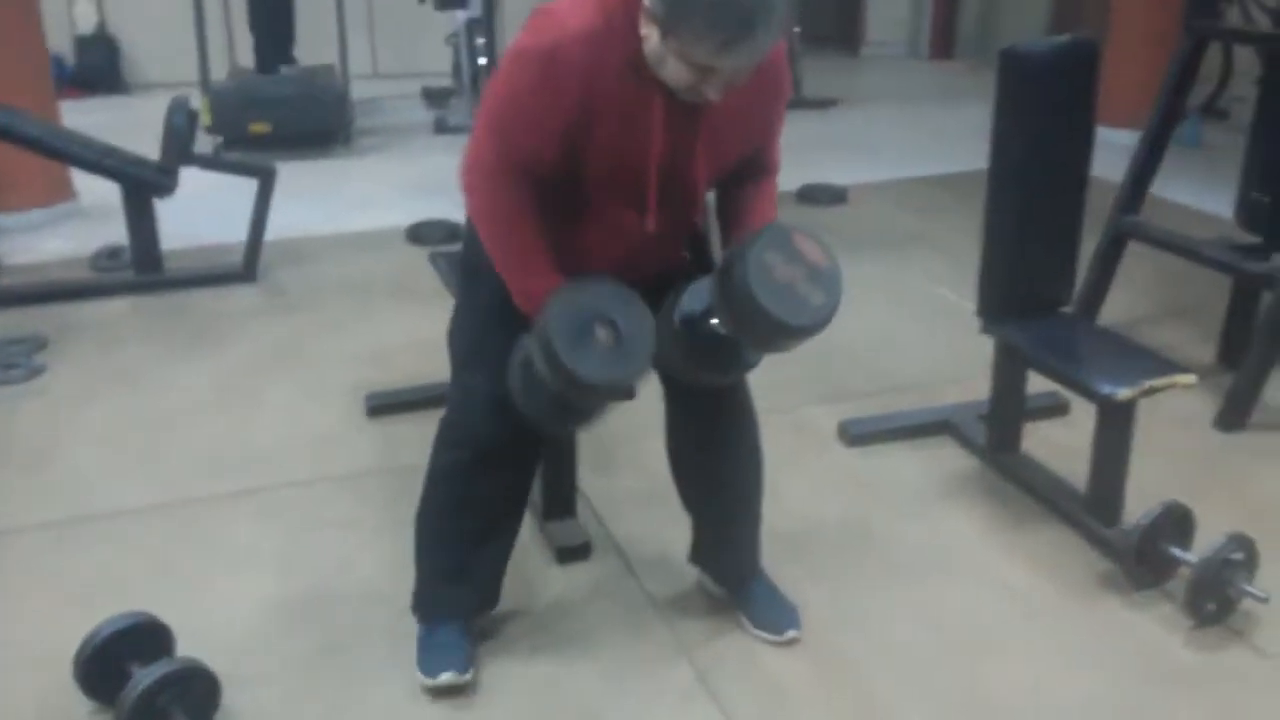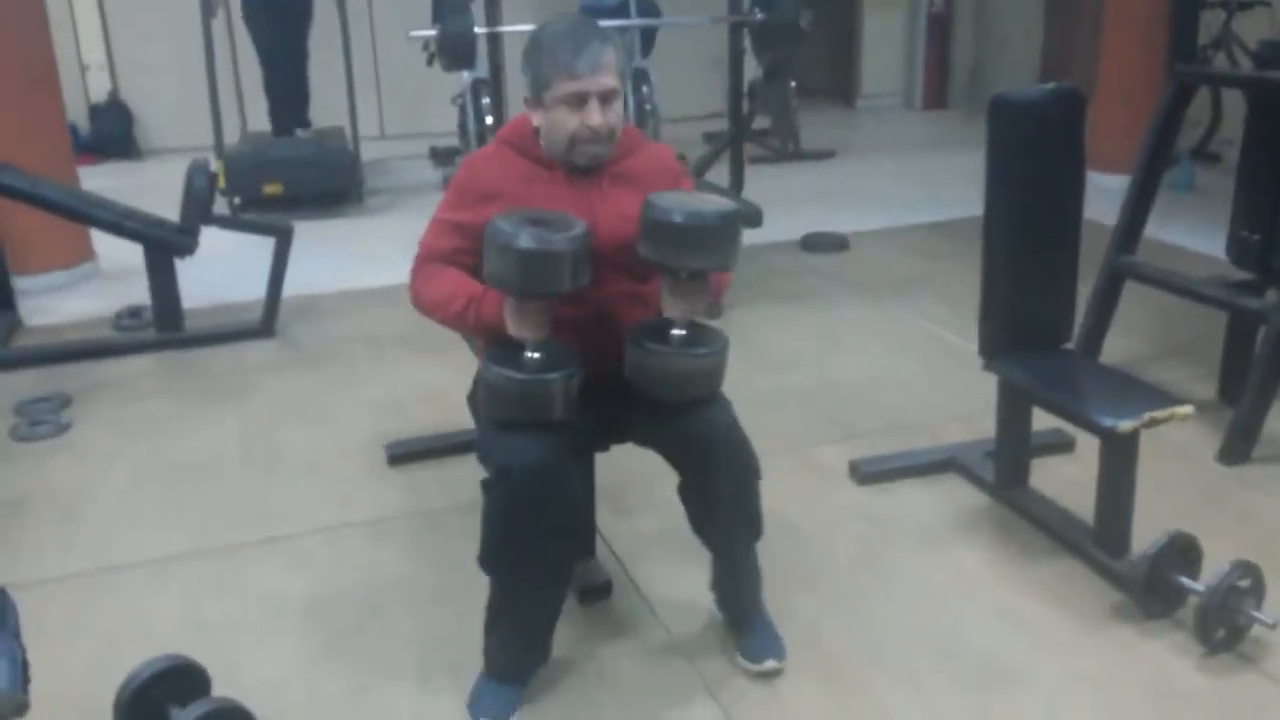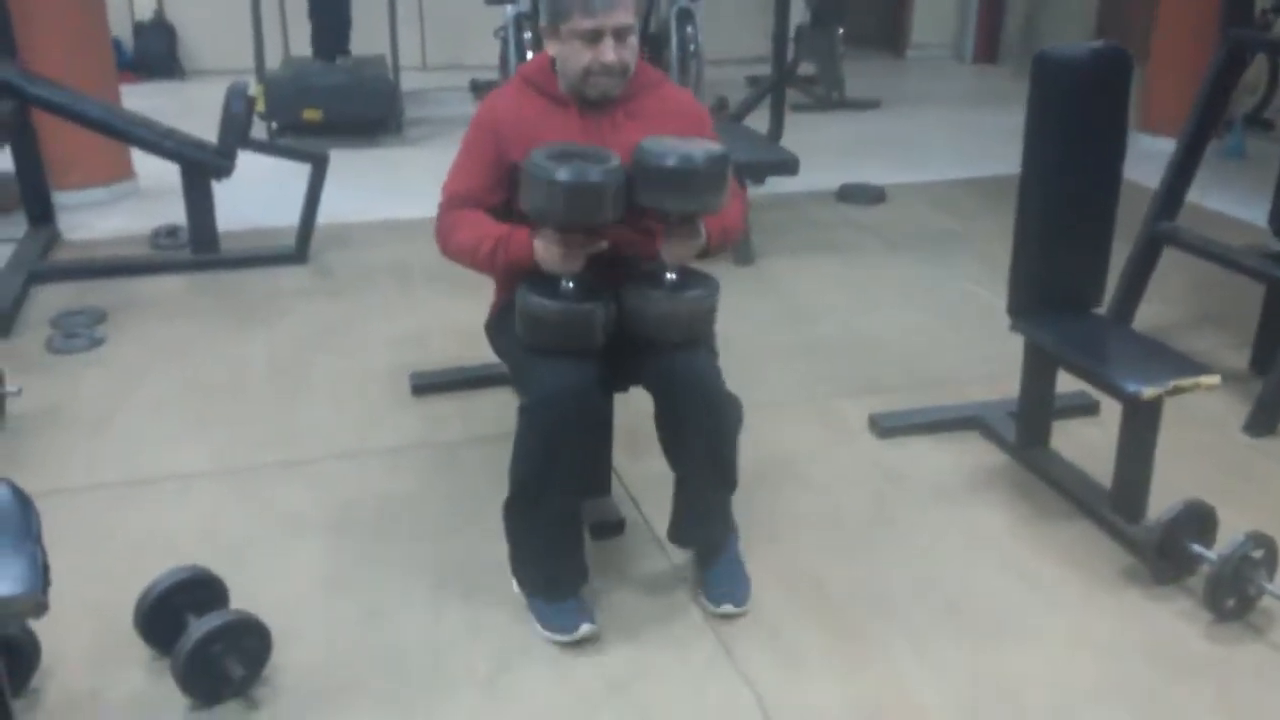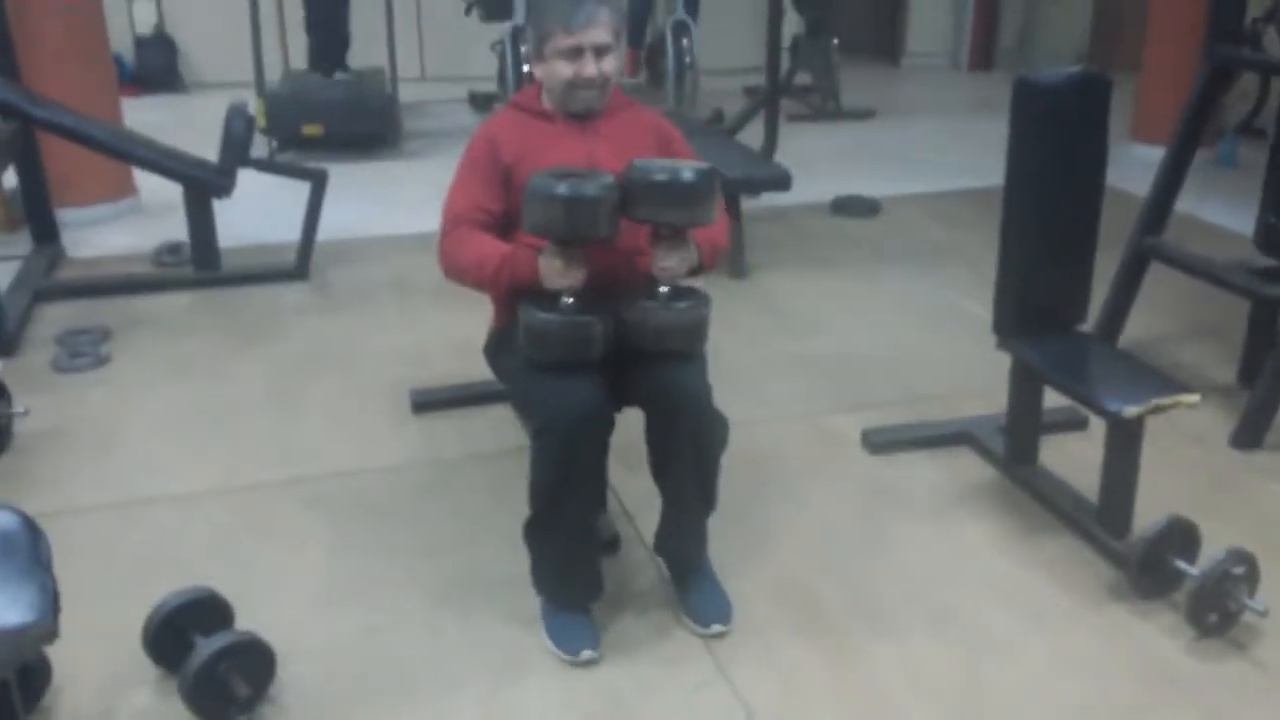
dt=1s
person 1, frame 1
left shoulder: (763, 66)
left elbow: (752, 171)
right elbow: (492, 177)
right wrist: (551, 311)
left hip: (664, 255)
right hip: (534, 256)
left knee: (718, 394)
right knee: (489, 419)
left ankle: (734, 566)
right ankle: (447, 608)
person 1, frame 2
left shoulder: (656, 165)
right shoulder: (489, 173)
right elbow: (430, 274)
left wrist: (696, 289)
right wrist: (494, 312)
left knee: (723, 448)
right knee: (526, 473)
left ankle: (742, 603)
right ankle: (508, 662)
person 1, frame 3
left shoulder: (676, 106)
right shoulder: (507, 111)
left elbow: (729, 202)
right elbow: (455, 221)
left wrist: (702, 233)
right wrist: (528, 249)
left knee: (698, 383)
right knee: (562, 393)
left ankle: (712, 541)
right ankle: (547, 575)
person 1, frame 4
left shoulder: (652, 128)
right shoulder: (501, 135)
left elbow: (711, 222)
right elbow: (457, 245)
left wrist: (691, 251)
right wrist: (532, 267)
left knee: (688, 398)
right knee: (573, 412)
left ankle: (687, 557)
right ankle: (562, 587)
